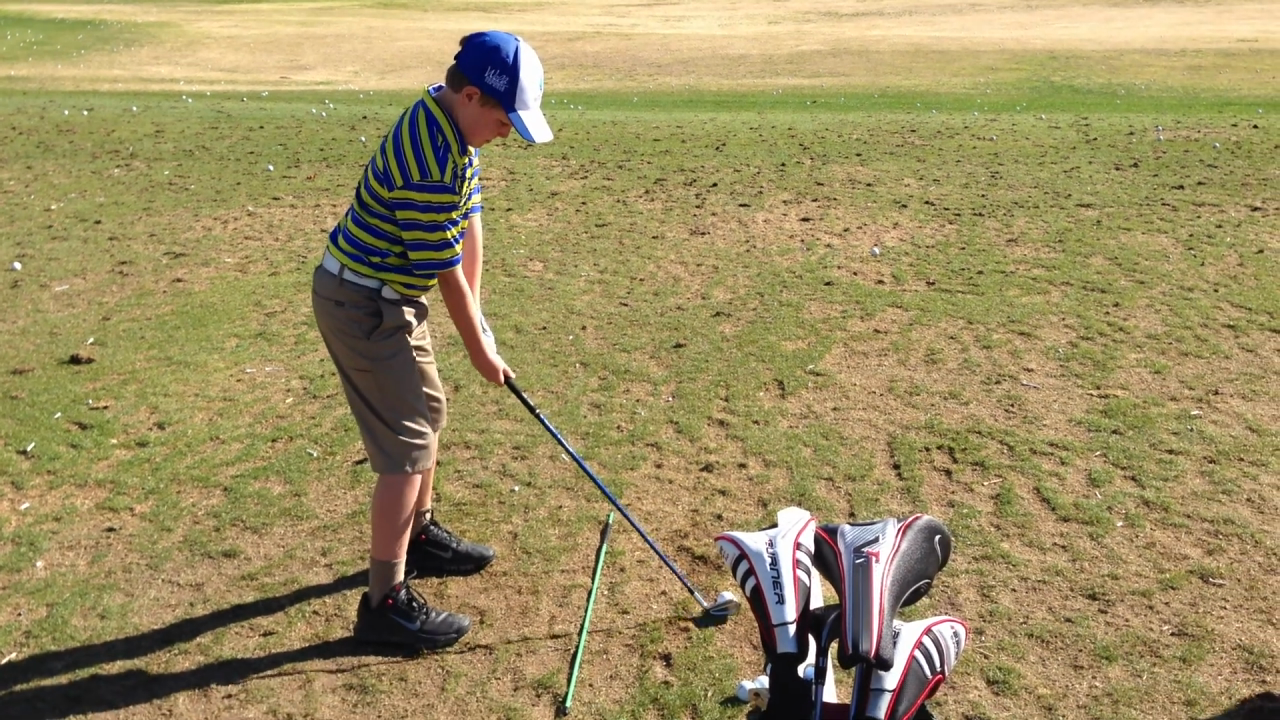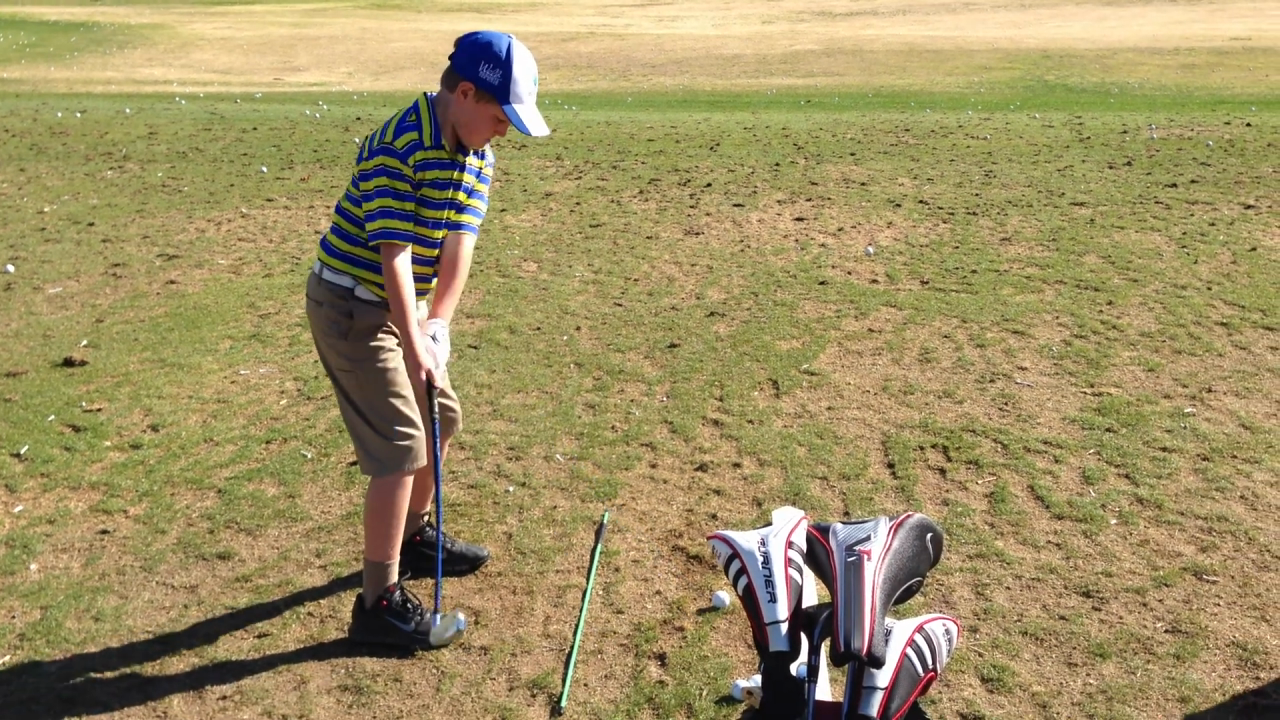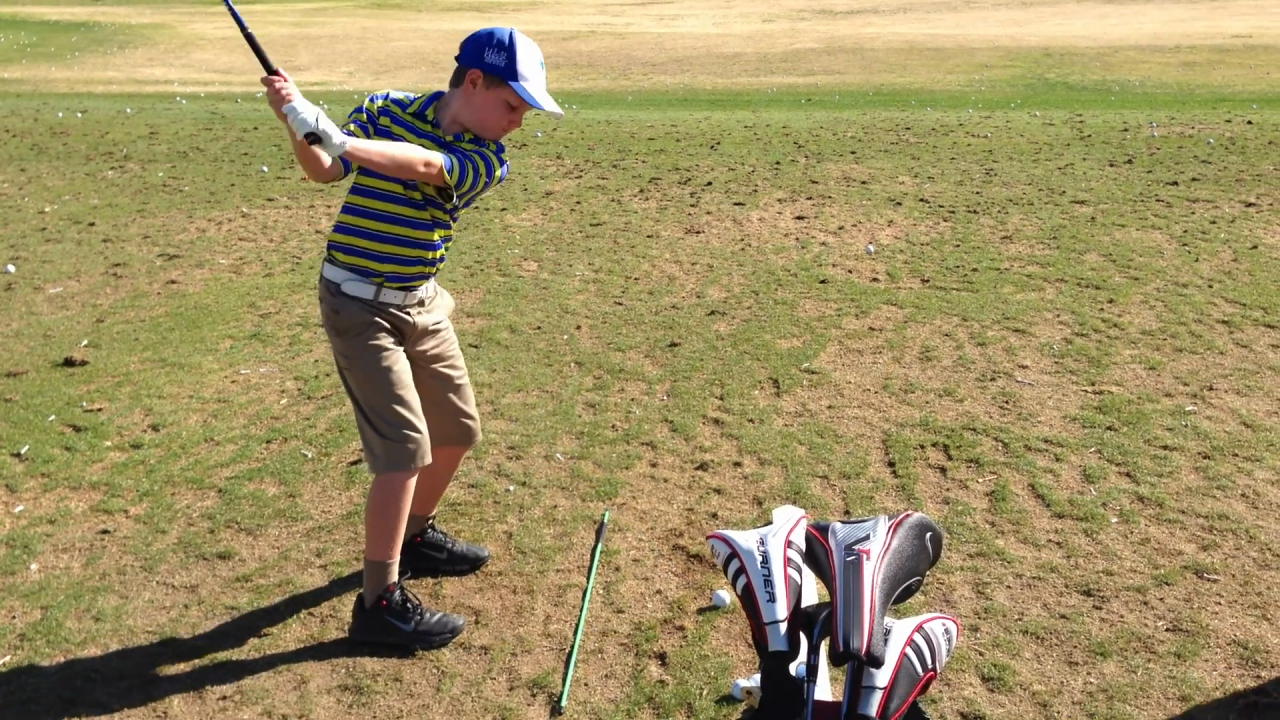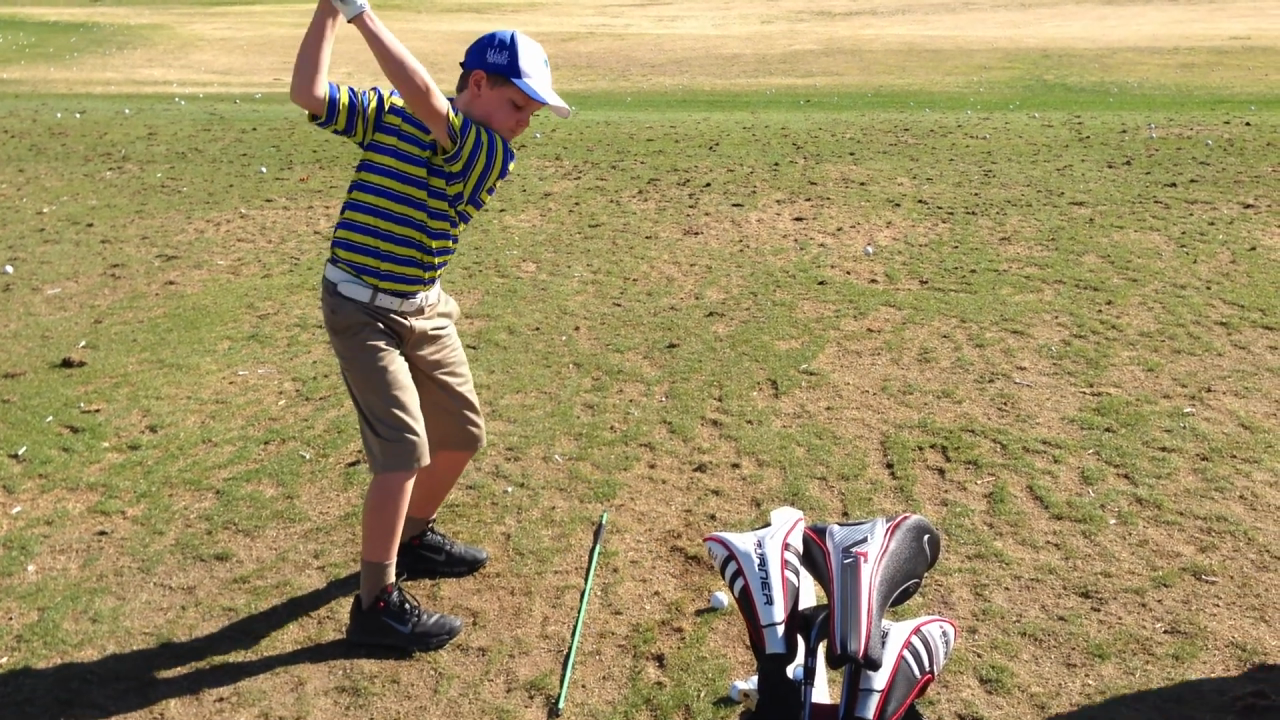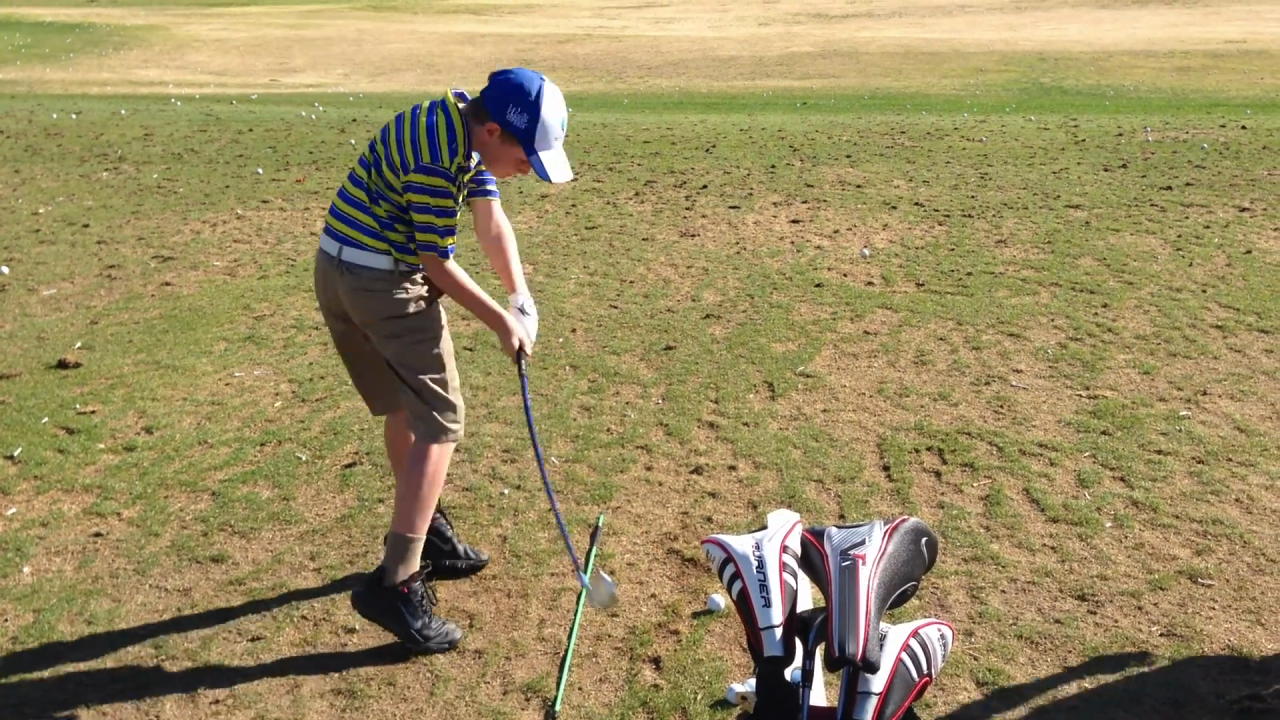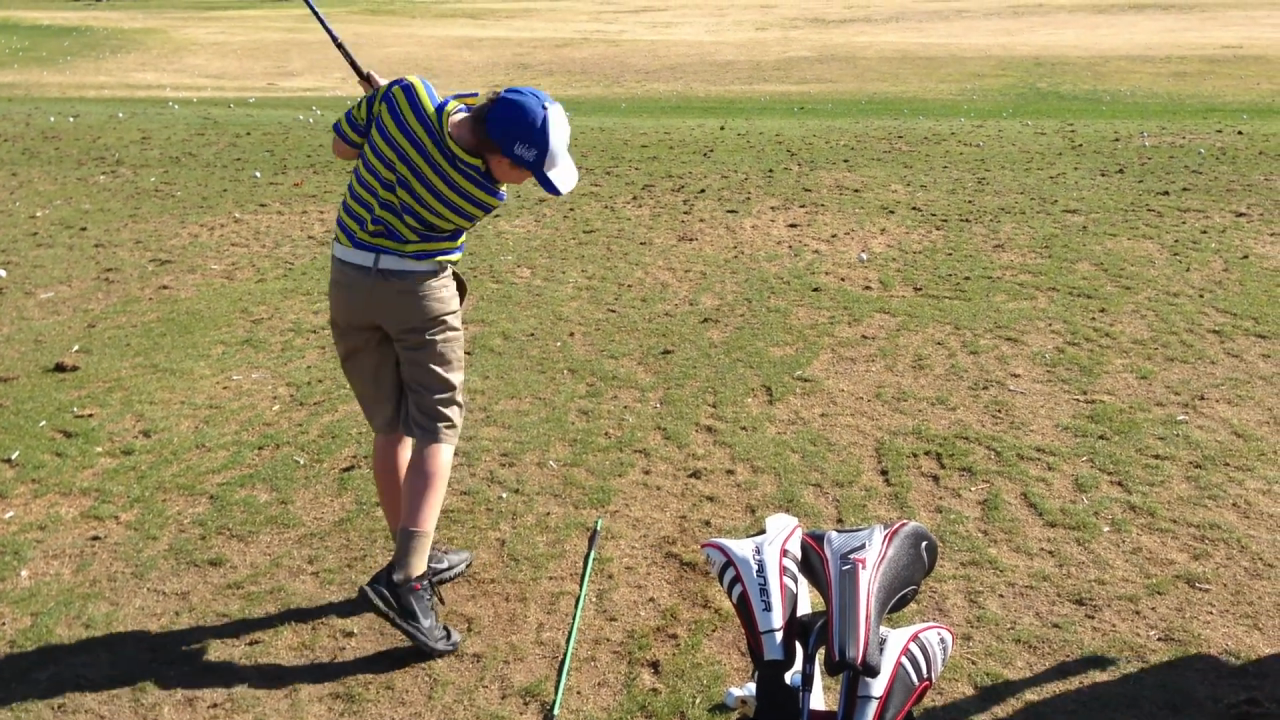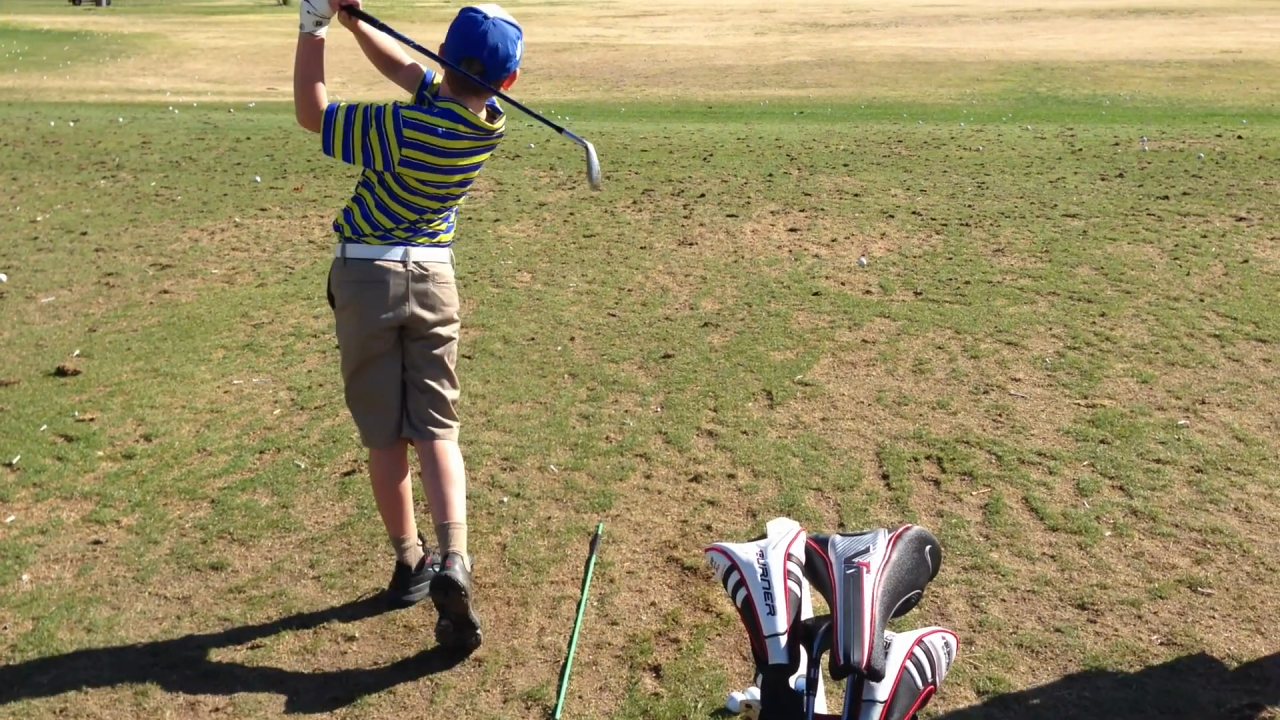
dt=0.3s
person 1, frame 1
left shoulder: (450, 123)
right shoulder: (430, 161)
left elbow: (469, 225)
right elbow: (446, 271)
left wrist: (477, 317)
right wrist: (479, 349)
left hip: (390, 295)
right hip: (362, 303)
left knee: (427, 413)
right knee: (407, 445)
left ankle: (418, 535)
right ankle: (385, 603)
person 1, frame 2
left shoulder: (477, 160)
right shoulder: (400, 142)
left elbow: (460, 244)
right elbow: (388, 249)
left wrist: (438, 324)
right wrist: (411, 341)
left hip: (409, 306)
right hip: (347, 304)
left knee: (438, 420)
right knee: (400, 446)
left ankle: (413, 536)
right ankle: (380, 603)
person 1, frame 3
left shoulder: (487, 161)
right shoulder: (387, 109)
left elbow: (422, 164)
right elbow: (321, 166)
left wrist: (338, 136)
right wrist: (301, 118)
left hip: (423, 305)
right hip: (360, 306)
left knee: (457, 430)
right knee: (405, 448)
left ankle: (414, 537)
right ankle: (379, 602)
person 1, frame 4
left shoulder: (490, 156)
right shoulder: (388, 113)
left elbow: (426, 99)
right elbow: (308, 92)
left hip: (423, 311)
right hip: (359, 310)
left knee: (462, 436)
right knee: (404, 452)
left ankle: (412, 537)
right ankle: (376, 602)
person 1, frame 5
left shoulder: (454, 114)
right shoulder: (435, 162)
left elbow: (491, 220)
right elbow: (433, 264)
left wrist: (521, 298)
right wrist: (498, 319)
left hip: (338, 273)
right hip: (385, 284)
left knee: (407, 407)
right knee: (439, 422)
left ankle: (423, 532)
right ankle: (396, 582)
person 1, frame 6
left shoulder: (409, 96)
right shoulder: (484, 190)
left elbow: (345, 140)
left hip: (352, 280)
right hip: (423, 294)
left knee: (390, 427)
right knee: (436, 435)
left ankle: (414, 556)
right ankle: (408, 577)
person 1, frame 7
left shoulder: (402, 127)
right shoulder: (492, 126)
left elbow: (311, 113)
right elbow: (408, 73)
left hip: (363, 280)
right hip: (431, 280)
left knee: (385, 436)
right knee: (436, 428)
left ankle: (411, 563)
right ankle: (453, 562)
